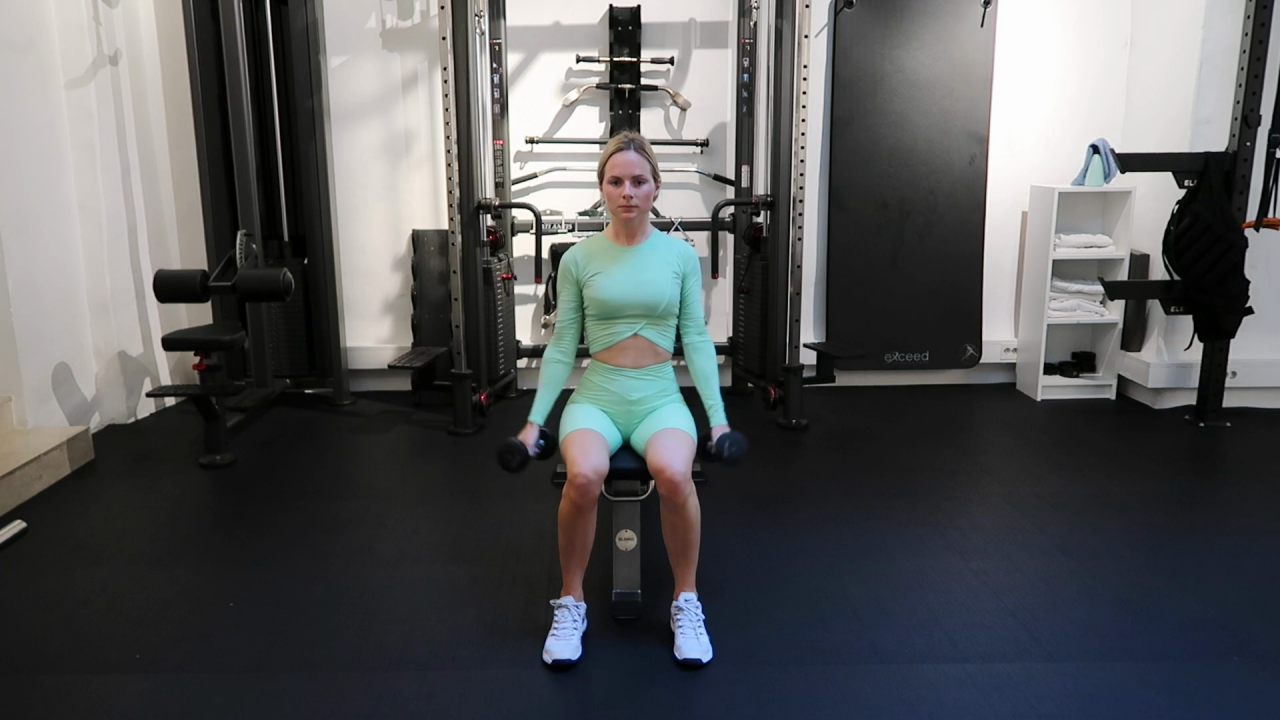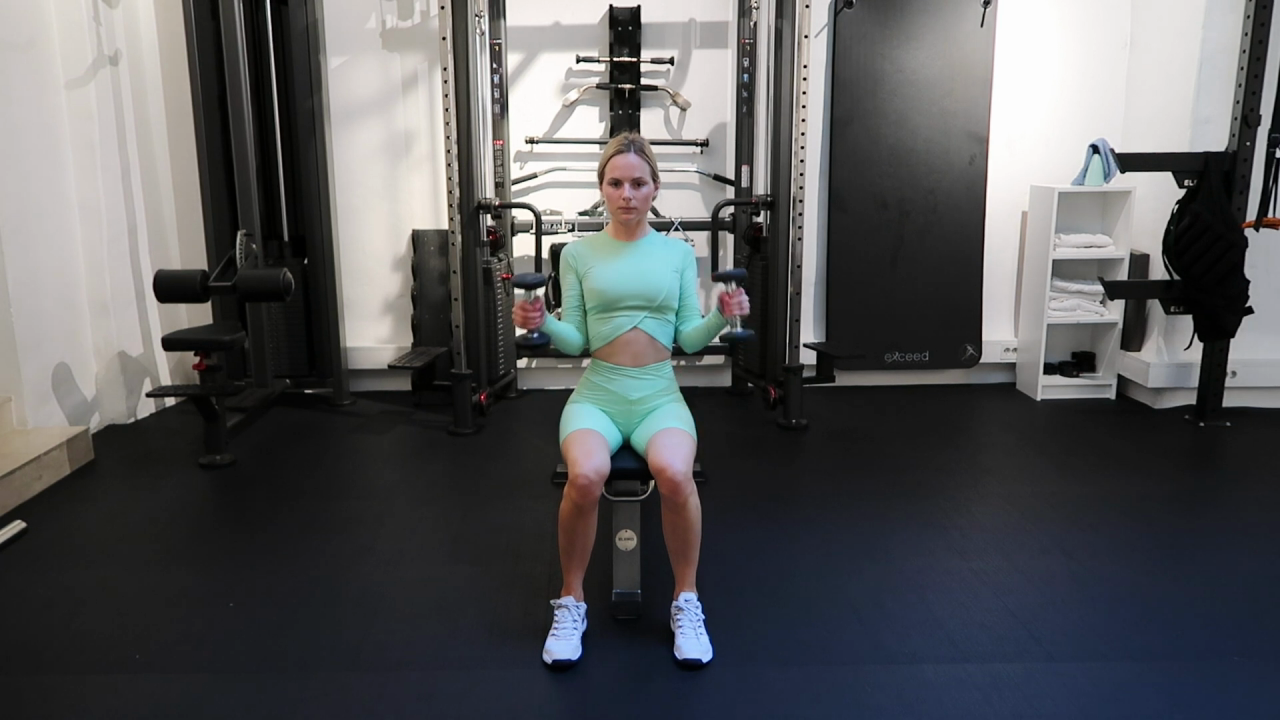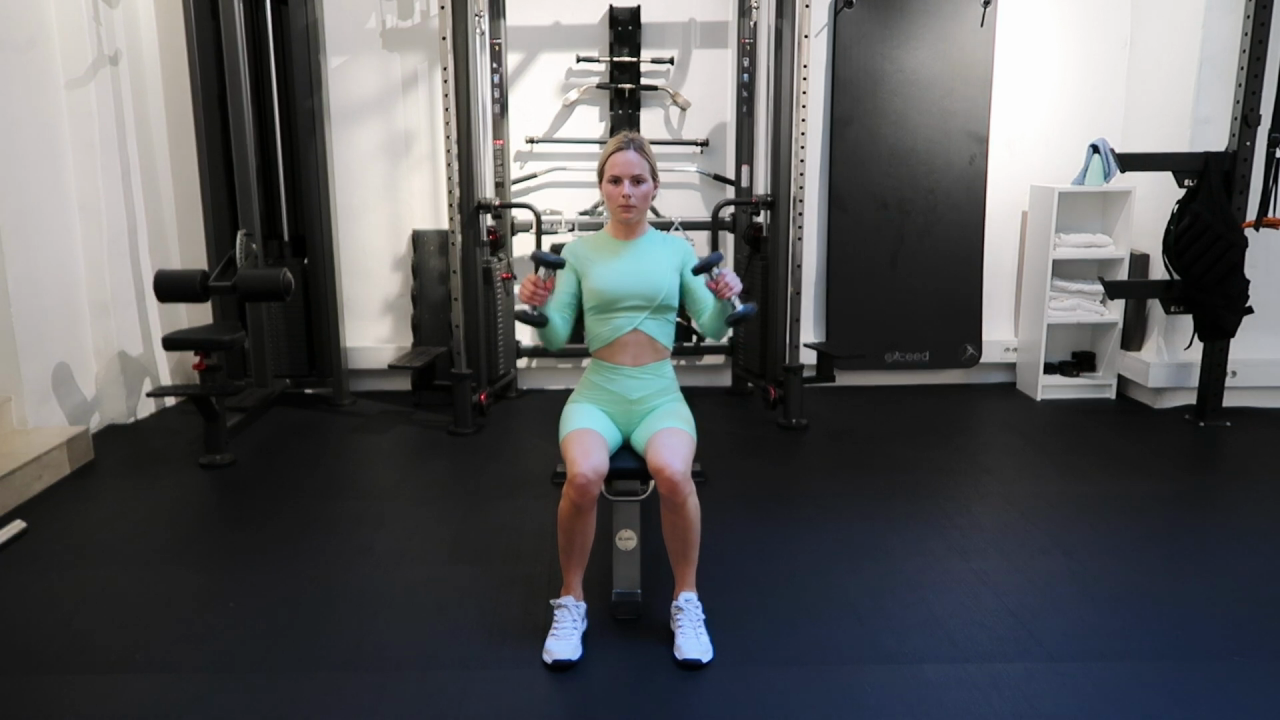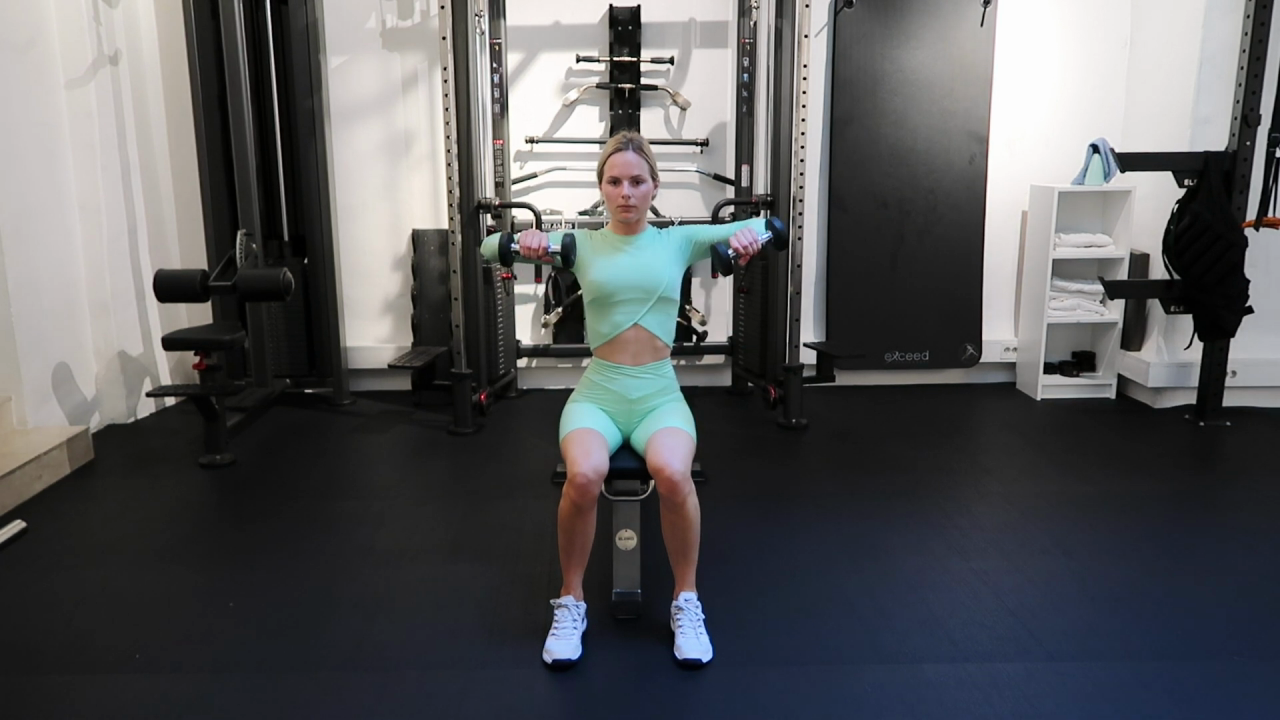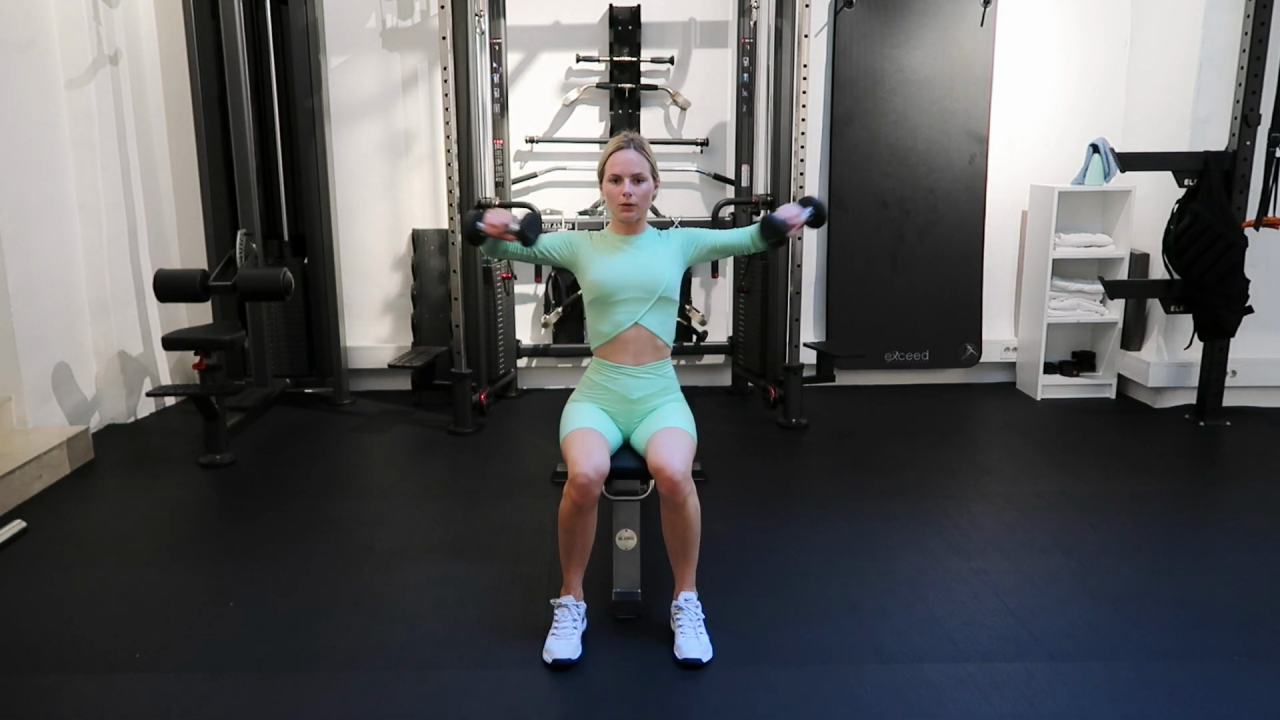
dt=0.4s
person 1, frame 1
left shoulder: (681, 255)
right shoulder: (578, 258)
left elbow: (697, 339)
right elbow: (563, 344)
left wrist: (716, 415)
right wrist: (537, 419)
left hip: (661, 396)
right hip: (596, 395)
left knee: (674, 475)
right knee: (583, 477)
left ankle: (686, 602)
right ankle: (571, 604)
person 1, frame 2
left shoulder: (678, 252)
right shoulder: (578, 253)
left elbow: (689, 335)
right elbow: (573, 339)
left wrist: (722, 319)
right wrist: (539, 325)
left hip: (659, 395)
right hip: (596, 395)
left knee: (675, 475)
right knee: (585, 477)
left ankle: (686, 602)
right ankle: (570, 603)
person 1, frame 3
left shoulder: (678, 249)
right shoulder: (578, 252)
left elbow: (711, 329)
right elbow: (558, 337)
left wrist: (725, 301)
right wrist: (539, 308)
left hip: (659, 394)
right hip: (596, 394)
left knee: (673, 475)
right knee: (583, 477)
left ankle: (686, 602)
right ankle: (570, 604)
person 1, frame 4
left shoulder: (679, 240)
right shoulder: (582, 244)
left elbow: (751, 234)
right elbow: (490, 250)
left wrist: (748, 230)
right wrist: (523, 242)
left hip: (660, 393)
right hip: (598, 392)
left knee: (672, 474)
right knee: (584, 476)
left ankle: (686, 602)
right ankle: (570, 602)
person 1, frame 5
left shoulder: (678, 242)
right shoulder: (580, 246)
left elbow: (752, 238)
right elbow: (496, 248)
left wrist: (786, 216)
right wrist: (493, 225)
left hip: (661, 393)
right hip: (599, 393)
left knee: (673, 475)
right knee: (585, 476)
left ankle: (686, 602)
right ankle: (570, 602)
